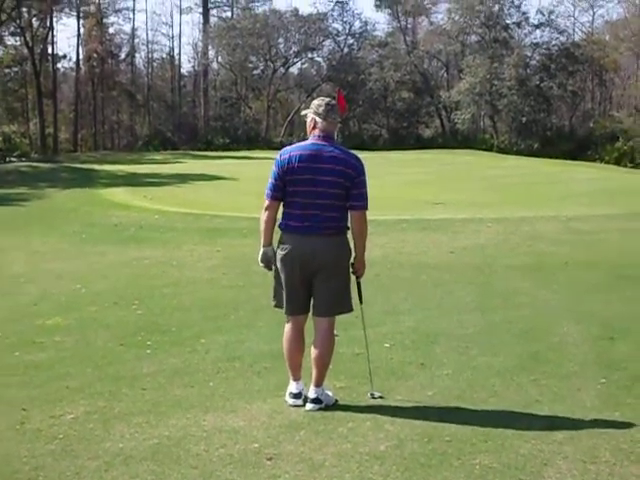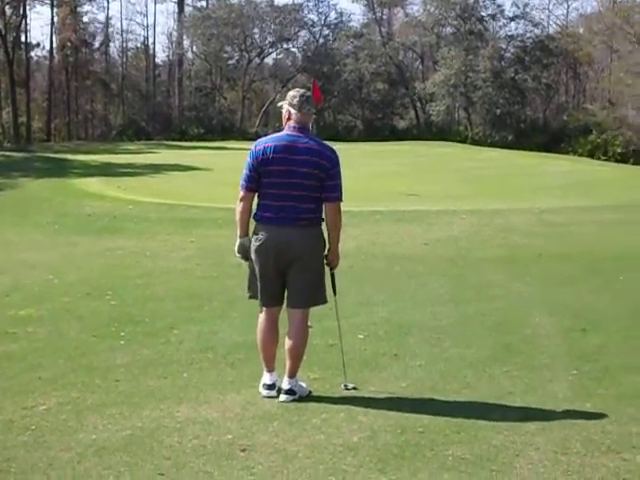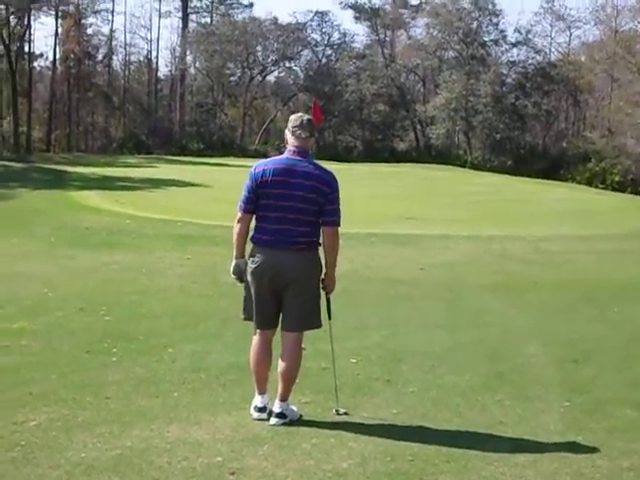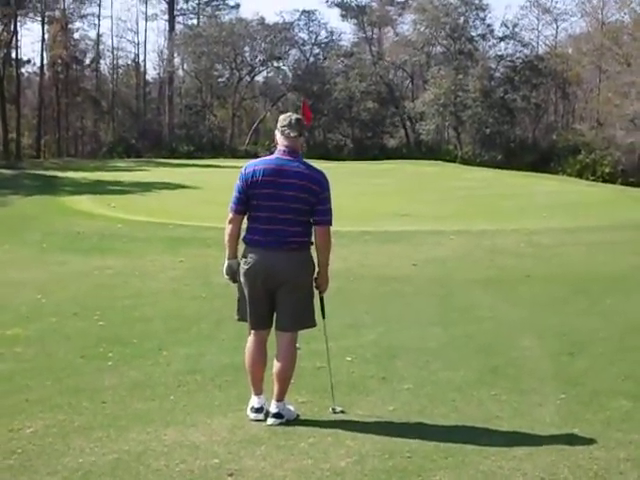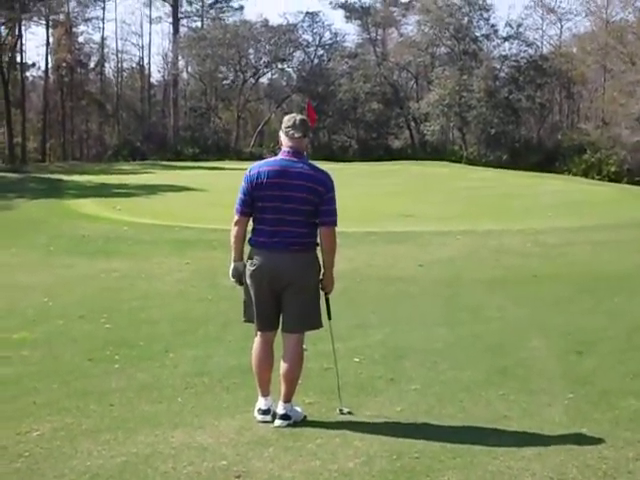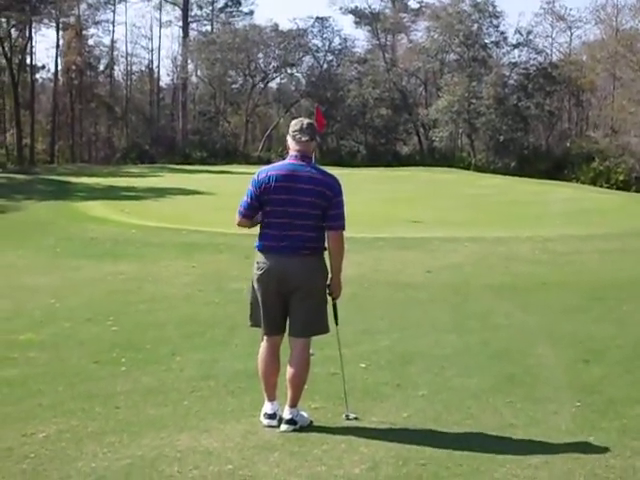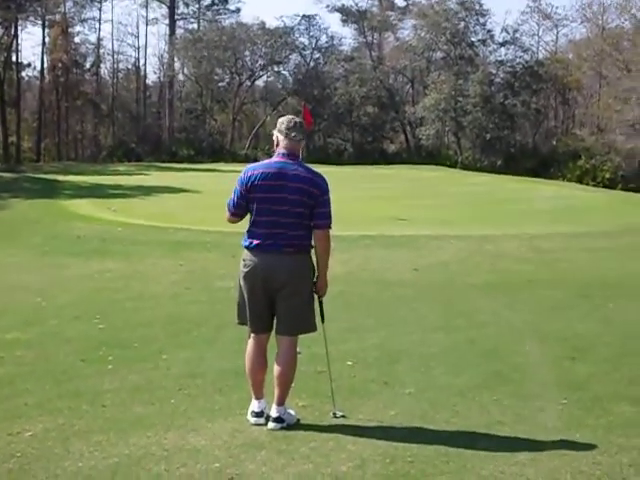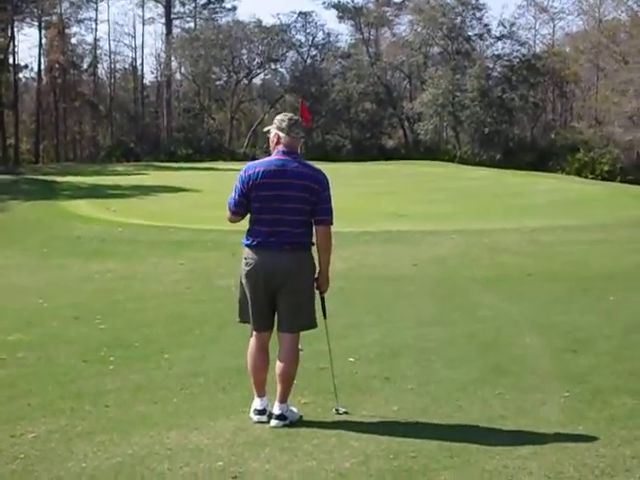
dt=0.4s
person 1, frame 1
left shoulder: (287, 155)
right shoulder: (352, 162)
left elbow: (270, 207)
right elbow: (358, 216)
left wrist: (266, 246)
right wrist: (360, 256)
left hip: (292, 245)
right hip: (332, 248)
left knee: (294, 320)
right knee: (324, 322)
left ankle: (295, 387)
right ankle: (317, 392)
person 1, frame 2
left shoulder: (261, 147)
right shoulder: (326, 154)
left elbow: (245, 198)
right elbow: (332, 208)
left wrist: (242, 236)
right wrist: (334, 247)
left hip: (267, 236)
right hip: (306, 239)
left knee: (268, 311)
right knee: (299, 314)
left ankle: (269, 378)
right ankle: (290, 383)
person 1, frame 3
left shoulder: (261, 169)
right shoulder: (326, 179)
left elbow: (242, 219)
right elbow: (330, 233)
left wrist: (238, 257)
right wrist: (330, 271)
left hip: (263, 259)
right hip: (302, 263)
left knee: (262, 333)
right knee: (292, 337)
left ankle: (260, 401)
right ankle: (281, 407)
person 1, frame 4
left shoulder: (251, 170)
right shoulder: (316, 178)
left elbow: (234, 220)
right elbow: (322, 232)
left wrist: (231, 258)
right wrist: (323, 270)
left hip: (256, 259)
right hip: (295, 263)
left knee: (257, 333)
right knee: (287, 337)
left ankle: (256, 402)
right ankle: (278, 407)
person 1, frame 5
left shoulder: (256, 171)
right shoulder: (321, 178)
left elbow: (239, 222)
right elbow: (327, 232)
left wrist: (237, 260)
right wrist: (328, 271)
left hip: (262, 260)
right hip: (301, 263)
left knee: (263, 335)
right knee: (294, 338)
left ankle: (263, 403)
right ankle: (285, 408)
person 1, frame 6
left shoulder: (265, 175)
right shoulder: (329, 183)
left elbow: (243, 220)
right elbow: (335, 236)
right wrist: (336, 276)
left hip: (270, 264)
right hip: (308, 268)
left knee: (270, 339)
right knee: (300, 343)
left ankle: (269, 408)
right ankle: (291, 413)
person 1, frame 7
left shoulder: (251, 173)
right shoulder: (316, 181)
left elbow: (233, 216)
right elbow: (321, 234)
right wrist: (322, 275)
left hip: (256, 262)
right hip: (294, 266)
left knee: (257, 337)
right knee: (287, 341)
left ankle: (256, 405)
right ankle: (278, 411)
person 1, frame 8
left shoulder: (251, 171)
right shoulder: (316, 177)
left elbow: (233, 216)
right elbow: (323, 230)
right wrist: (323, 270)
left hip: (258, 260)
right hip: (296, 263)
left knee: (259, 335)
right knee: (289, 338)
left ankle: (259, 404)
right ankle: (281, 408)
